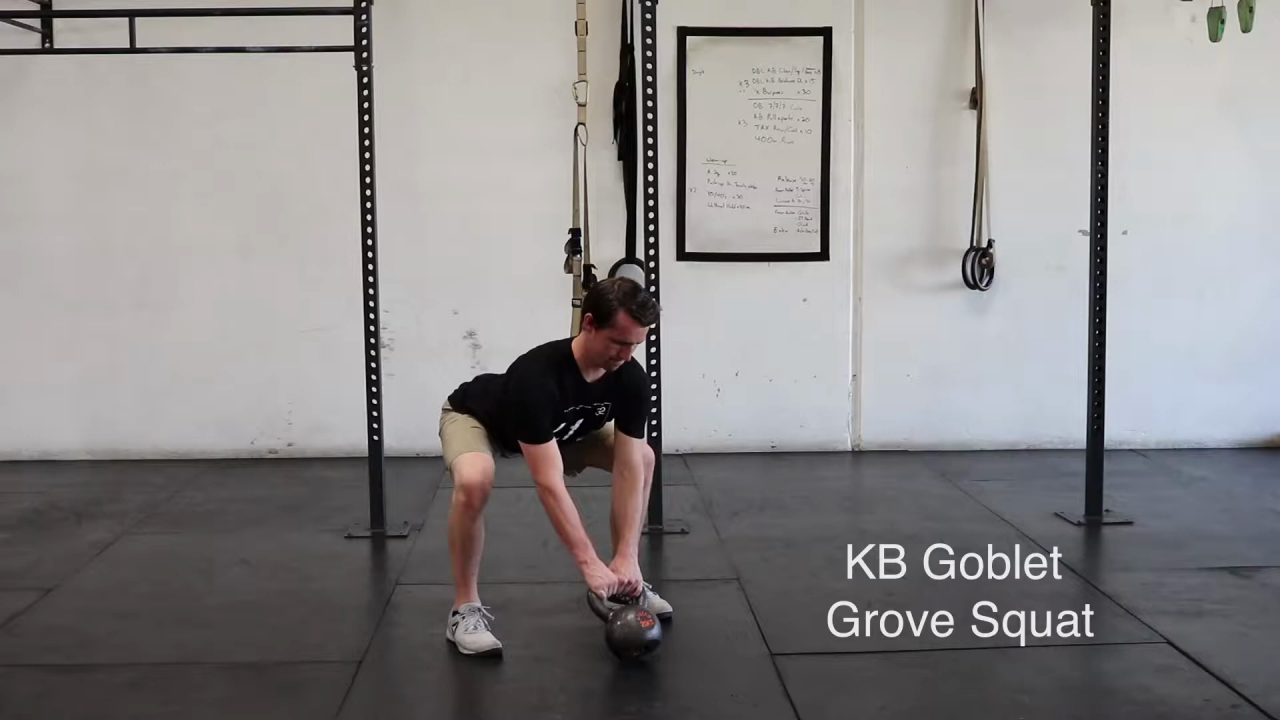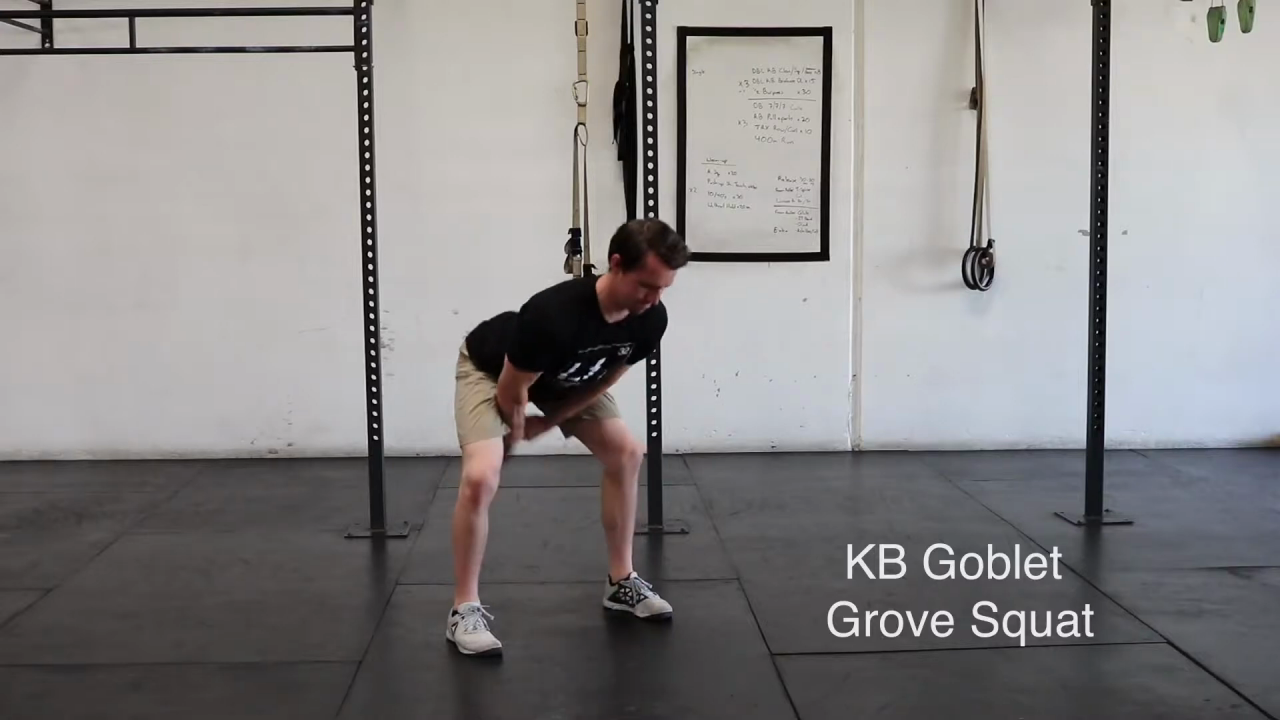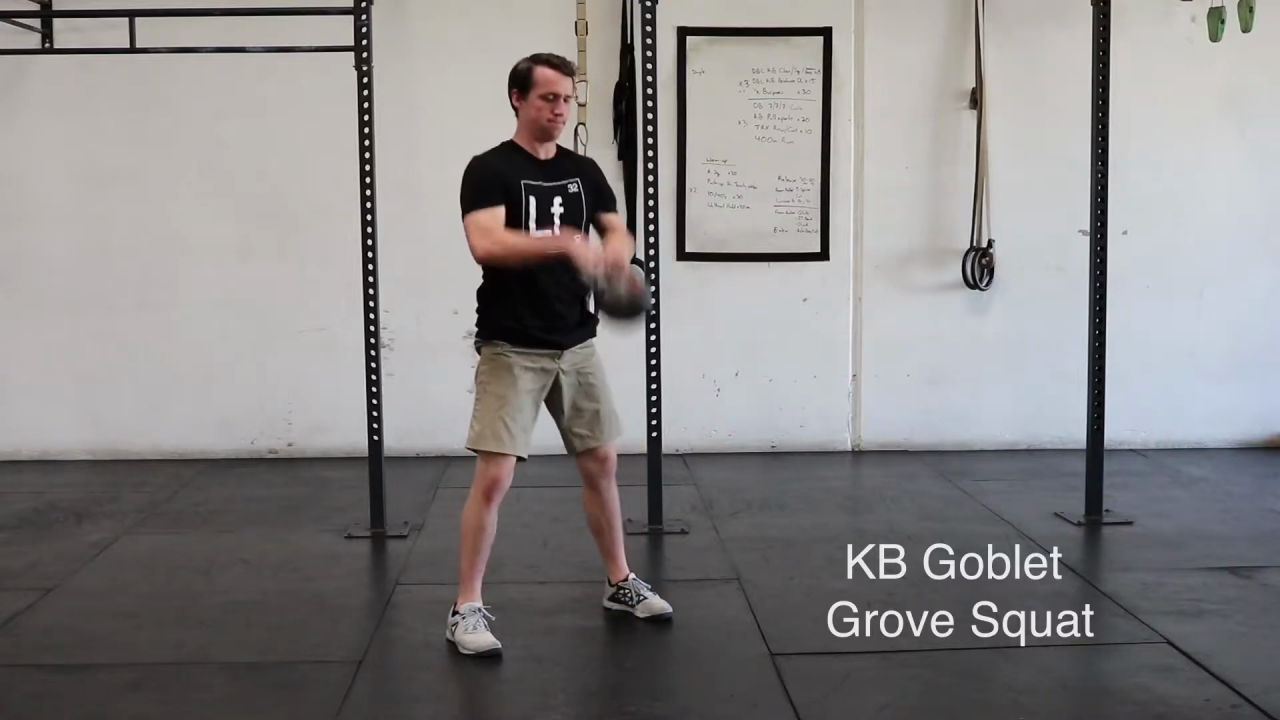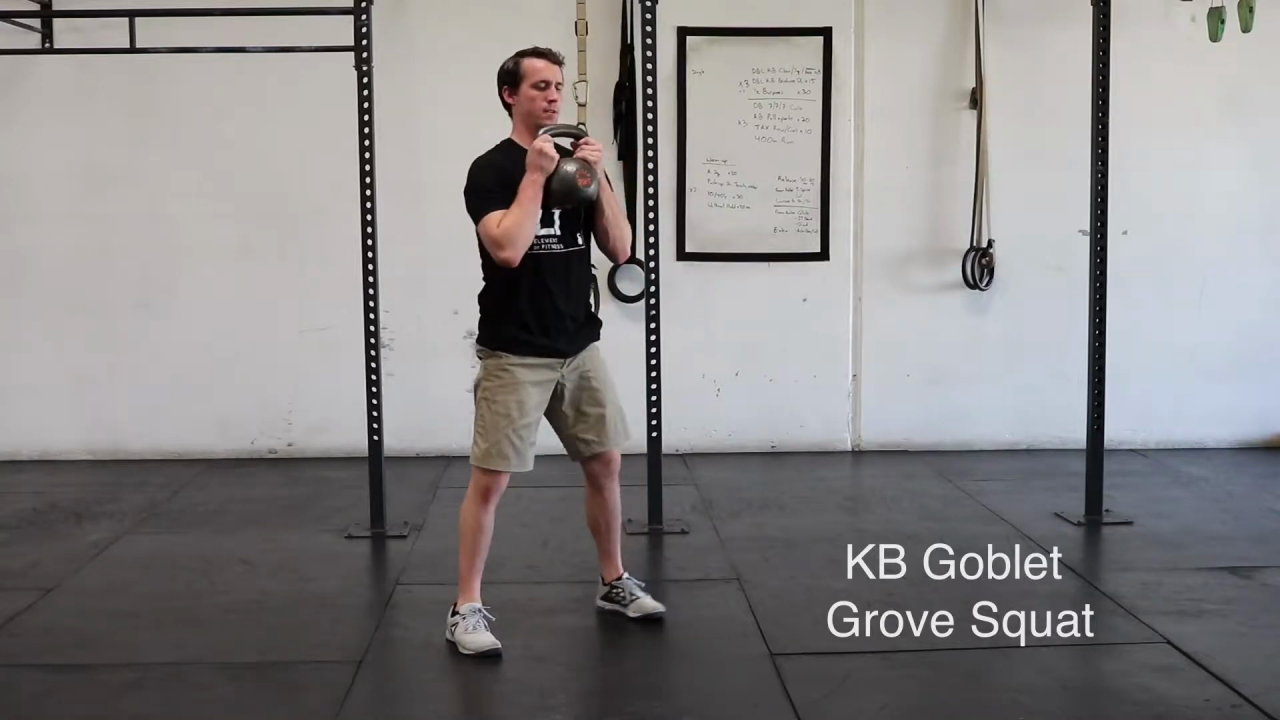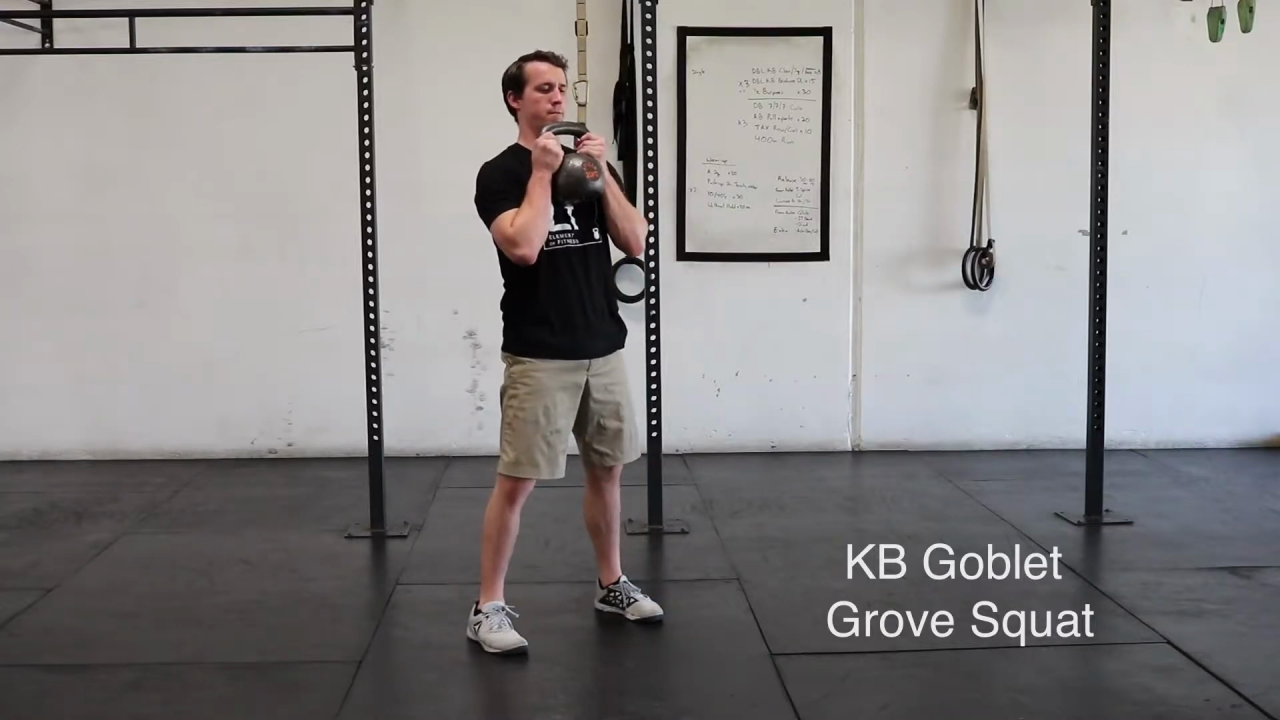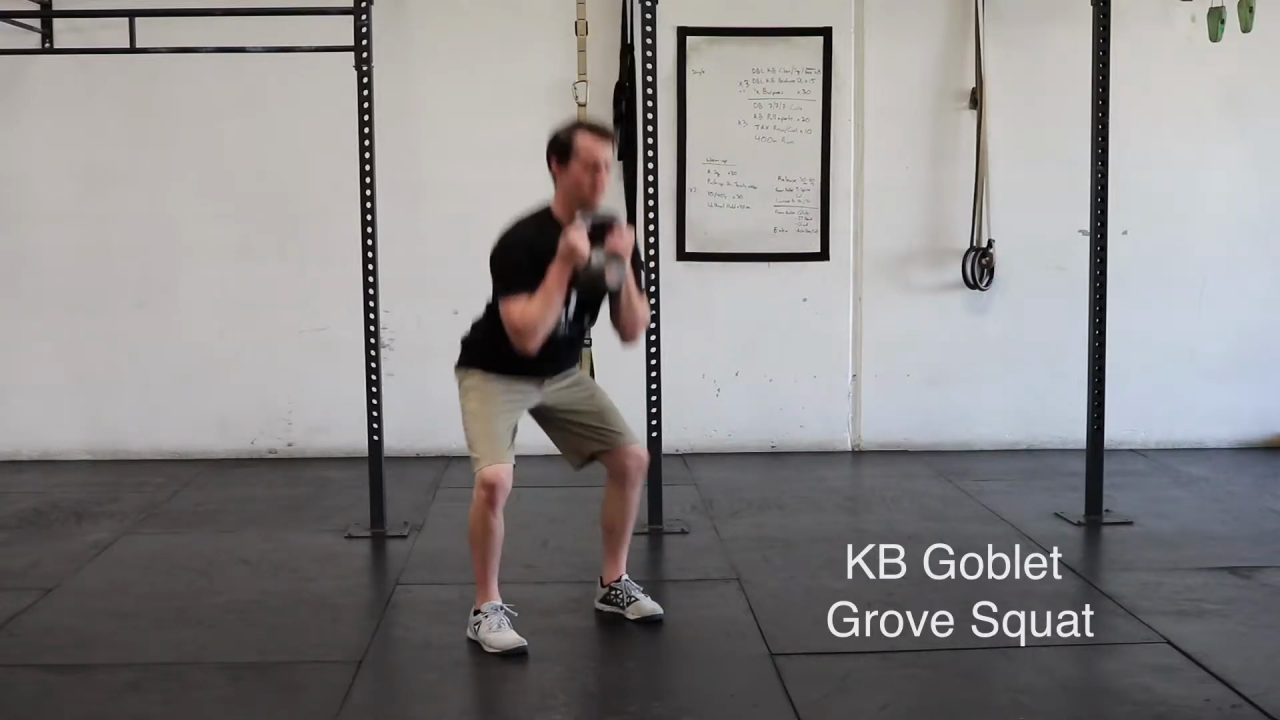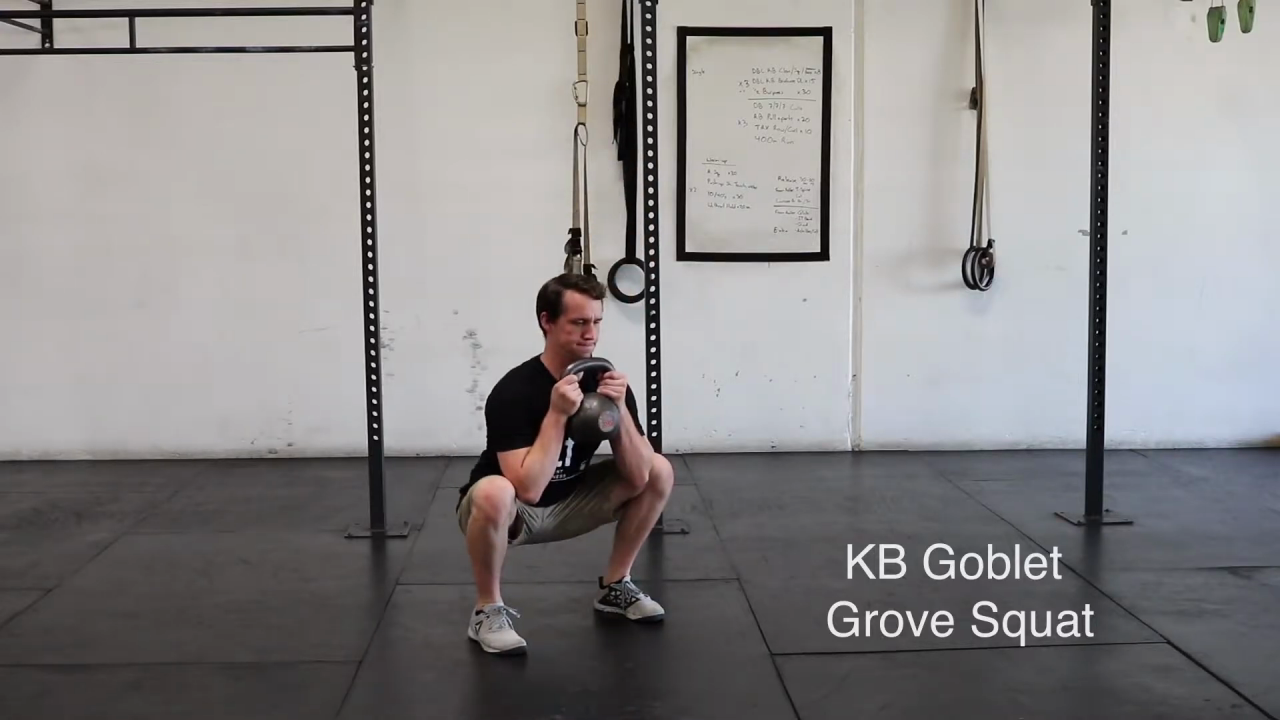
dt=0.7s
person 1, frame 1
left shoulder: (630, 379)
right shoulder: (536, 377)
left elbow: (629, 467)
right elbow: (549, 483)
left wrist: (626, 557)
right wrist: (590, 564)
right hip: (474, 417)
left knee: (644, 459)
right knee: (473, 482)
left ankle: (624, 581)
right ankle: (466, 608)
person 1, frame 2
left shoulder: (651, 321)
right shoulder: (554, 312)
left elbow: (605, 379)
right elbow: (510, 392)
left wrist: (547, 422)
right wrist: (516, 426)
left hip: (567, 379)
right hip: (491, 368)
left knee: (626, 454)
right knee: (481, 477)
left ankle: (621, 581)
right ankle: (465, 609)
person 1, frame 3
left shoulder: (585, 171)
right shoulder: (489, 169)
left elbow: (617, 235)
right elbow: (485, 246)
left wrist: (618, 248)
right wrist: (562, 242)
left hip: (576, 346)
right hip: (512, 350)
left knee: (601, 464)
right knee: (494, 477)
left ankle: (621, 583)
right ankle: (466, 607)
person 1, frame 4
left shoulder: (580, 164)
right shoulder: (491, 170)
left elbow: (620, 250)
right elbow: (507, 250)
left wrist: (597, 176)
right wrist: (535, 174)
left hip: (578, 348)
right hip: (514, 354)
left knee: (605, 465)
right knee: (490, 481)
left ankle: (614, 582)
right ankle: (466, 608)
person 1, frame 5
left shoulder: (593, 164)
right shoulder: (500, 173)
left elbow: (635, 243)
right elbow: (523, 247)
left wrist: (601, 173)
right wrist: (543, 172)
left hip: (603, 348)
right hip: (540, 356)
left knee: (607, 472)
right knee: (516, 484)
left ankle: (611, 584)
right ankle: (488, 607)
person 1, frame 6
left shoulder: (612, 236)
right shoulder: (522, 241)
left elbow: (631, 334)
right elbow: (526, 340)
left wrist: (624, 267)
right wrist: (563, 264)
left hip: (560, 374)
right hip: (494, 373)
left knee: (631, 459)
right knee: (495, 479)
left ankle: (613, 584)
right ankle: (486, 608)
person 1, frame 7
left shoulder: (607, 382)
right shoulder: (514, 392)
left elbow: (637, 476)
right elbow: (528, 489)
left wrist: (619, 408)
right wrist: (557, 414)
left hip: (567, 500)
right hip: (510, 509)
left knee: (659, 473)
right knee: (495, 492)
left ankle: (615, 585)
right ankle: (488, 610)
